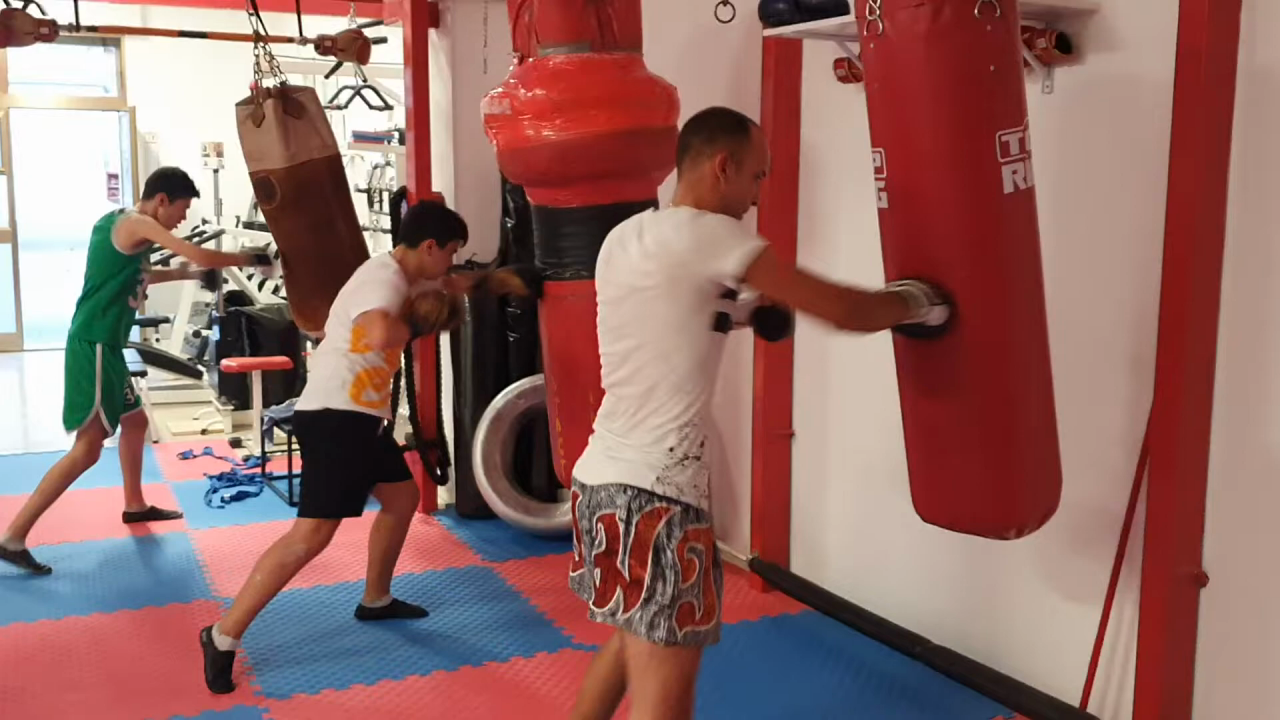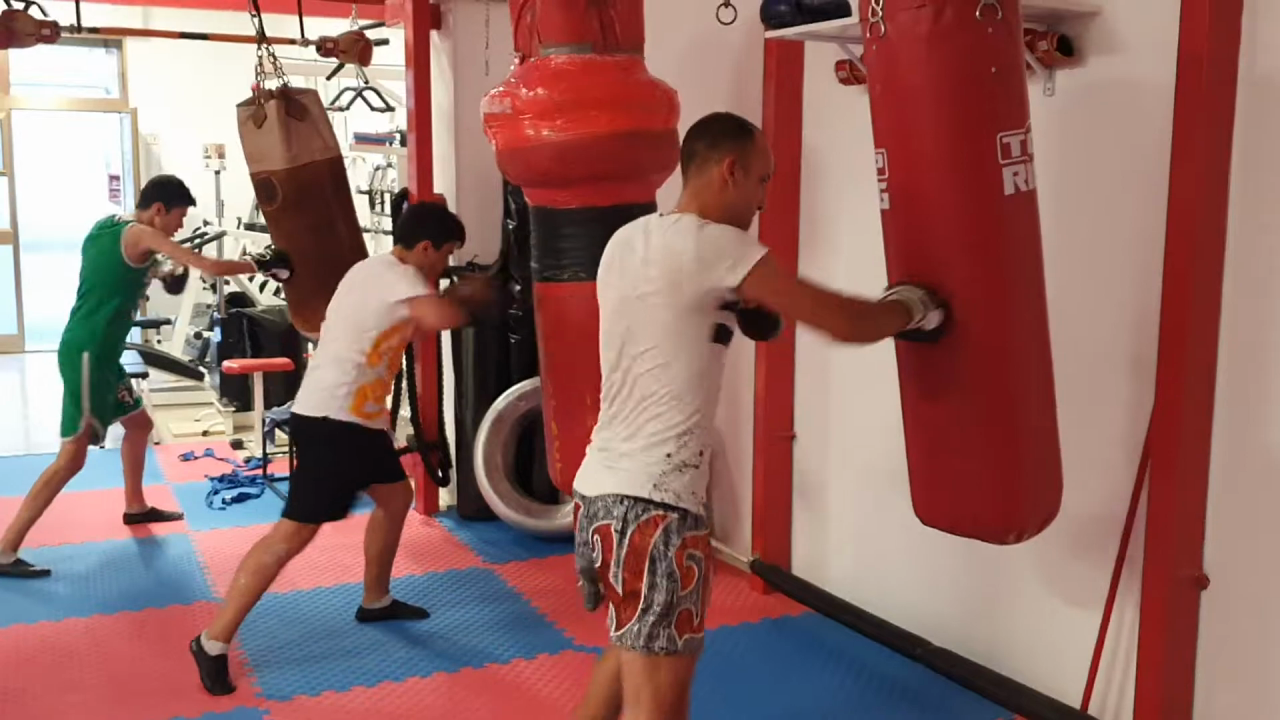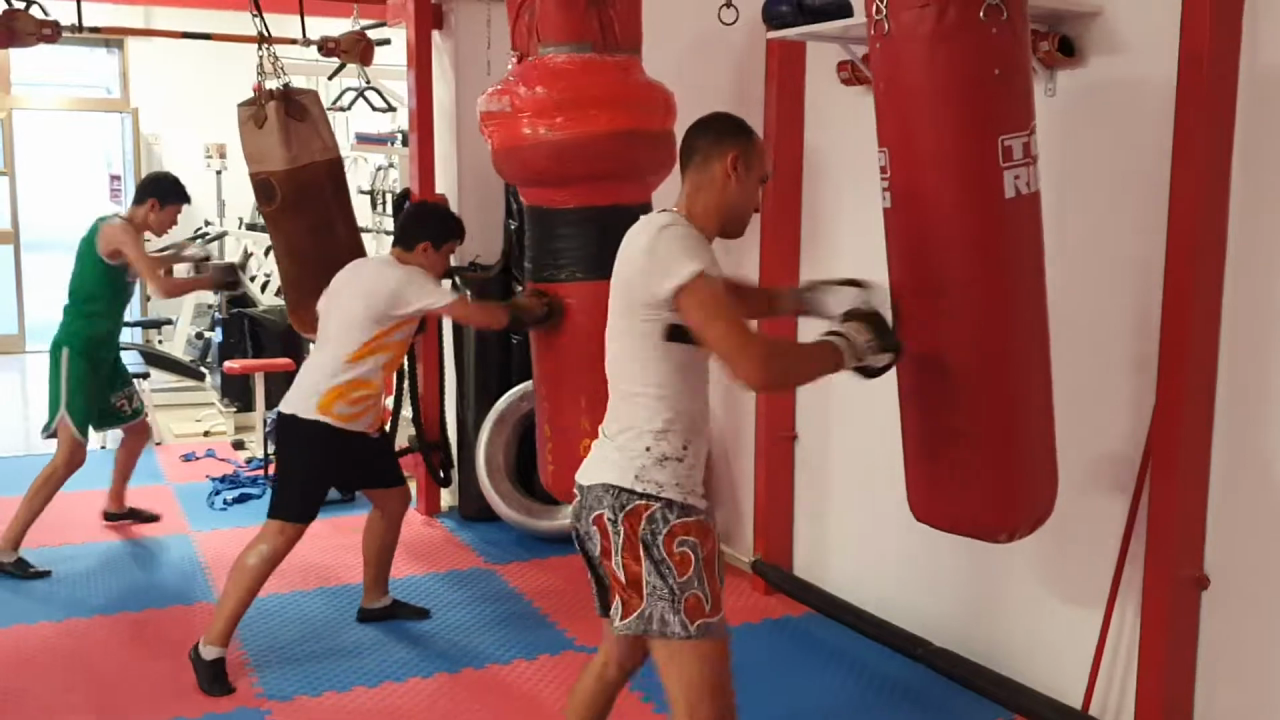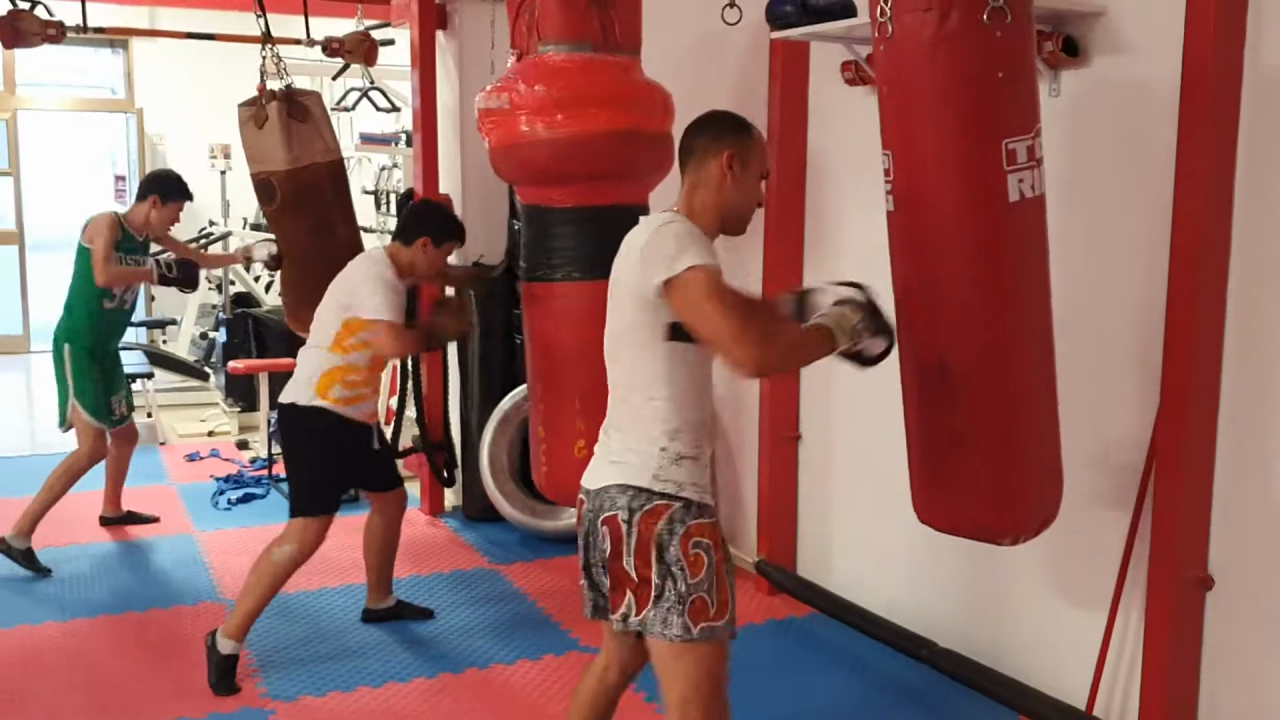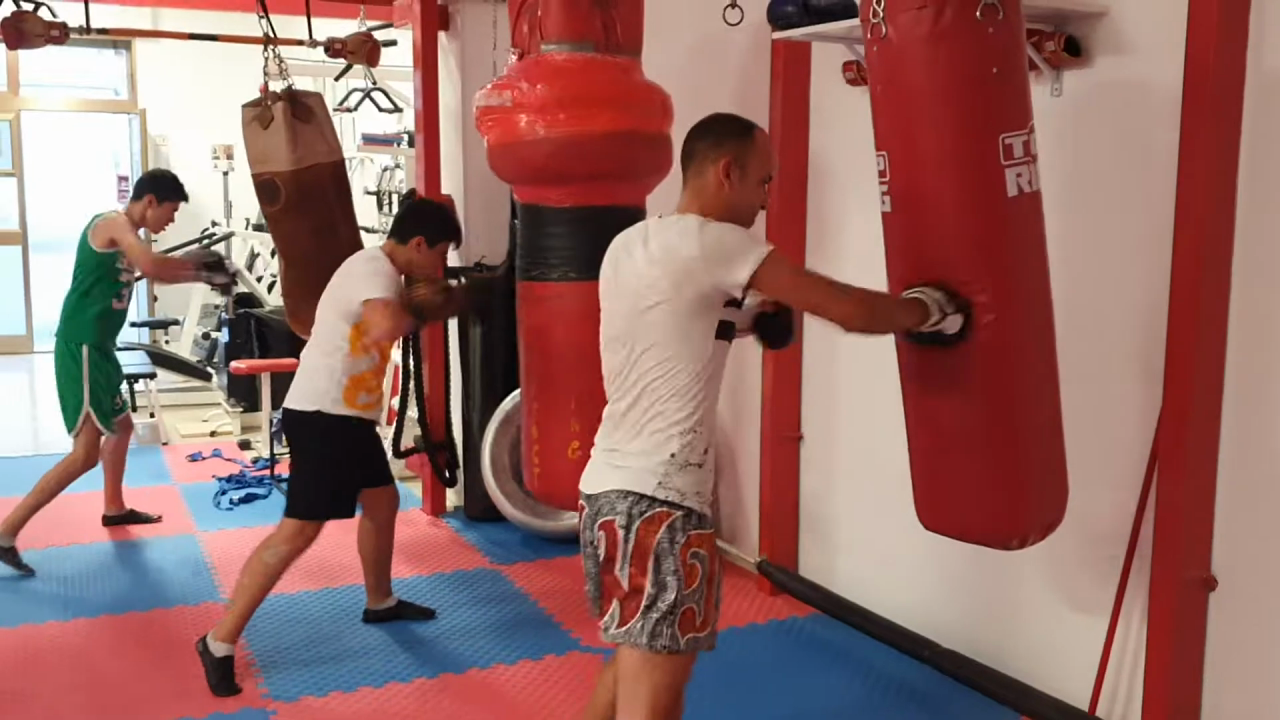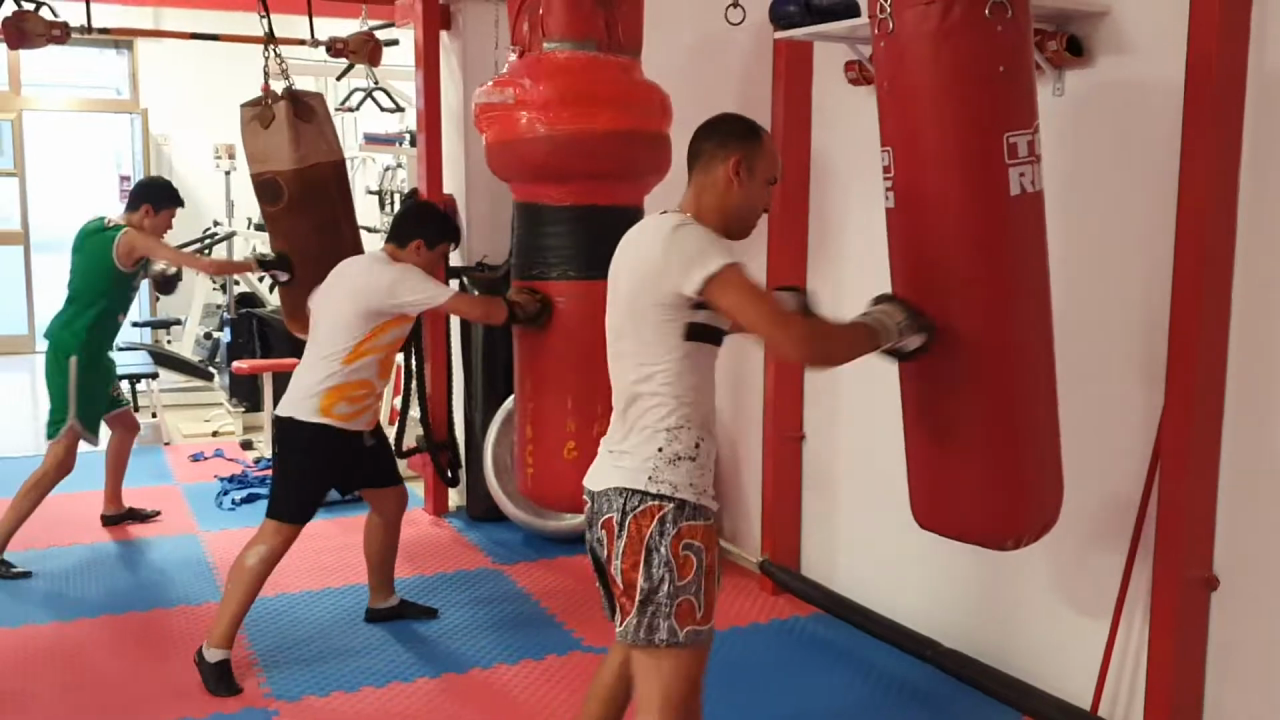
dt=0.1s
person 1, frame 1
left shoulder: (622, 238)
right shoulder: (706, 235)
right elbow: (841, 309)
right wrist: (917, 301)
left hip: (602, 477)
right hip: (655, 493)
left knee: (631, 646)
person 1, frame 2
left shoulder: (626, 240)
right shoulder: (709, 244)
right elbow: (841, 321)
left wrist: (734, 308)
right wrist: (914, 305)
left hip: (601, 486)
right hip: (653, 498)
left knee: (632, 655)
person 1, frame 3
left shoulder: (657, 236)
right shoulder: (674, 244)
left elbow: (736, 301)
right elbow: (757, 368)
left wrist: (812, 296)
right wrist: (851, 344)
left hip: (609, 482)
right hip: (646, 493)
left knee: (623, 649)
person 1, frame 4
left shoulder: (657, 236)
right shoulder: (673, 241)
left elbow: (733, 311)
right elbow: (753, 354)
left wrist: (802, 311)
right wrist: (842, 327)
left hip: (613, 485)
right hip: (657, 495)
left knee: (623, 652)
person 1, frame 5
left shoulder: (630, 243)
right shoulder: (711, 242)
right elbow: (846, 308)
left wrist: (752, 306)
right wrist: (933, 306)
left hip: (613, 485)
right hip: (657, 498)
left knee: (635, 663)
person 1, frame 6
left shoulder: (646, 239)
right shoulder: (686, 242)
right elbow: (800, 346)
left wrist: (775, 305)
right wrist: (885, 325)
left hip: (616, 485)
right hip: (656, 494)
left knee: (632, 660)
person 2, frame 1
left shoulder: (387, 271)
right shoulder: (387, 274)
right elbow: (380, 334)
left hip: (359, 415)
right hip: (335, 417)
left knee: (402, 497)
right knee: (313, 533)
left ankle: (375, 599)
right ankle: (222, 637)
person 2, frame 2
left shoulder: (375, 269)
right shoulder: (397, 276)
right elbow: (439, 318)
left wrist: (457, 296)
right wrist: (468, 299)
left hip: (356, 417)
right hip: (331, 420)
left knee: (396, 497)
right knee: (294, 533)
left ankle: (375, 599)
right ankle: (213, 642)
person 2, frame 3
left shoulder: (362, 270)
right shoulder: (405, 279)
right elbow: (480, 316)
right wrist: (527, 311)
left hip: (354, 420)
right hip: (313, 421)
left knee: (391, 499)
right knee: (281, 535)
left ankle: (376, 600)
right ankle: (212, 648)
person 2, frame 4
left shoulder: (384, 271)
right shoulder: (379, 275)
right elbow: (395, 343)
left wrist: (437, 320)
right wrist: (438, 334)
left hip: (353, 415)
right hip: (313, 412)
left knee: (392, 499)
right knee: (306, 533)
left ankle: (379, 601)
right ankle: (226, 642)
person 2, frame 5
left shoulder: (370, 265)
right shoulder: (383, 270)
right elbow: (384, 329)
left wrist: (434, 297)
right wrist: (429, 303)
left hip: (348, 416)
right hip: (317, 416)
left knee: (382, 502)
right knee: (298, 532)
left ankle: (380, 601)
right ankle: (219, 643)
person 2, frame 6
left shoulder: (356, 269)
right shoulder: (397, 278)
right elbow: (476, 309)
right wrist: (519, 310)
left hip: (354, 420)
right hip: (312, 423)
left knee: (391, 500)
right knee: (277, 534)
left ankle: (382, 600)
right ankle: (215, 650)
person 3, frame 1
left shoulder: (117, 222)
right shoulder: (137, 225)
right elbow: (198, 255)
left wrist: (184, 273)
right wrist: (252, 258)
left hip: (103, 345)
right hip: (96, 345)
left knee: (134, 423)
right knee: (87, 450)
left ankle: (135, 504)
person 3, frame 2
left shoulder: (108, 227)
right shoulder: (141, 235)
right elbow: (209, 267)
left wrist: (160, 277)
right wrist: (261, 264)
left hip: (99, 350)
right hip: (88, 353)
left knee: (139, 424)
right knee: (72, 456)
left ankle: (136, 506)
person 3, frame 3
left shoulder: (124, 231)
right shoulder: (120, 230)
right elbow: (163, 287)
left wrist: (172, 257)
right wrist: (214, 279)
left hip: (103, 352)
right hip: (75, 351)
left knee: (137, 431)
right knee: (71, 456)
left ankle: (116, 506)
person 3, frame 4
left shoulder: (148, 234)
right shoulder: (105, 224)
left elbow: (197, 258)
right elbow: (103, 277)
left wrist: (245, 254)
right wrist: (157, 271)
left hip: (104, 348)
right hip: (77, 346)
left knee: (125, 434)
right knee: (93, 448)
left ankle: (112, 509)
person 3, frame 5
left shoulder: (125, 230)
right shoulder: (119, 222)
left elbow: (153, 270)
right elbow: (158, 267)
left wrist: (206, 267)
right wrist: (202, 263)
left hip: (96, 344)
right hip: (82, 347)
left knee: (120, 428)
right knee: (85, 453)
left ankle: (115, 507)
person 3, frame 6
left shoulder: (95, 229)
right shoulder: (133, 240)
right elbow: (207, 268)
left wrist: (149, 272)
right wrist: (264, 265)
left hip: (88, 350)
right hip: (75, 353)
left knee: (126, 426)
right knee: (60, 460)
left ankle: (114, 507)
